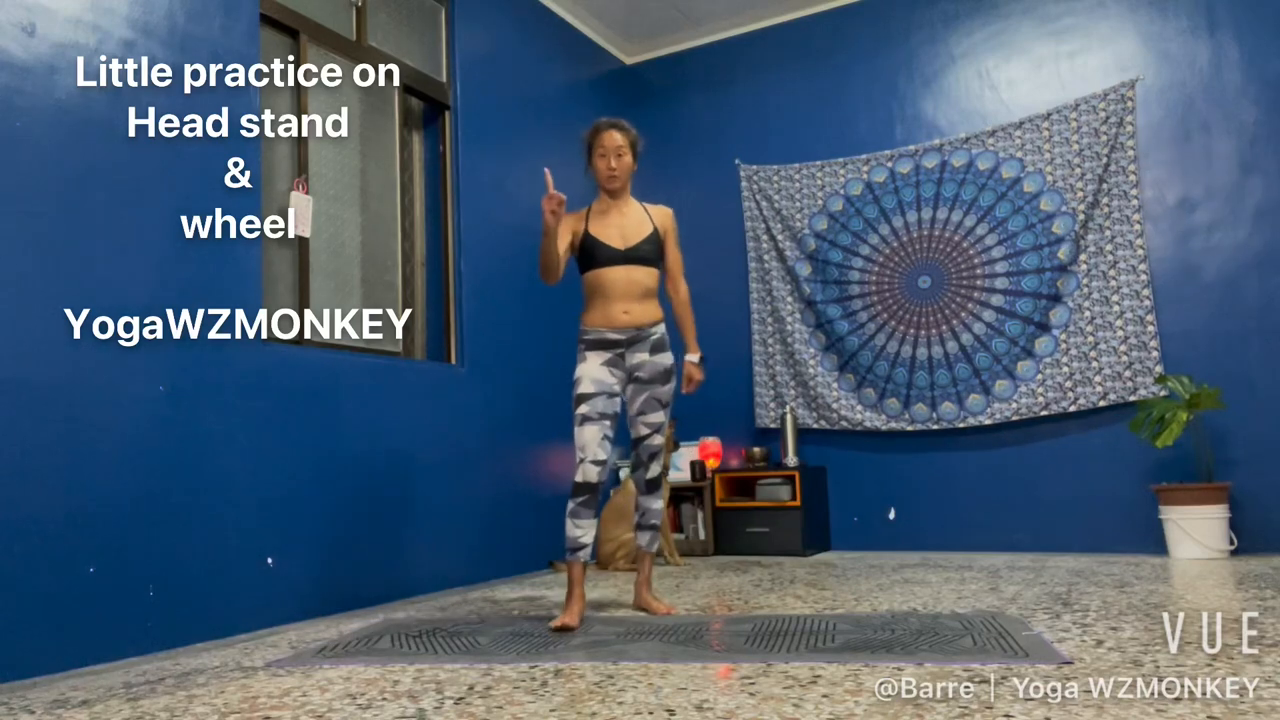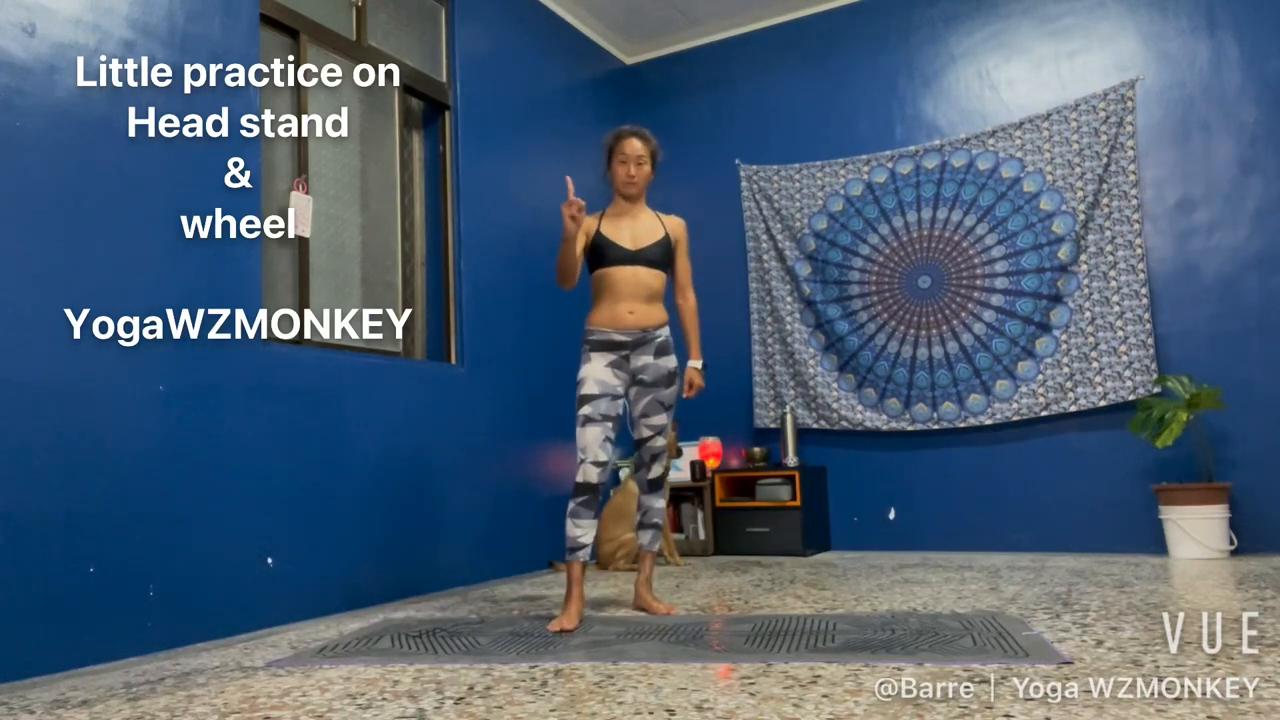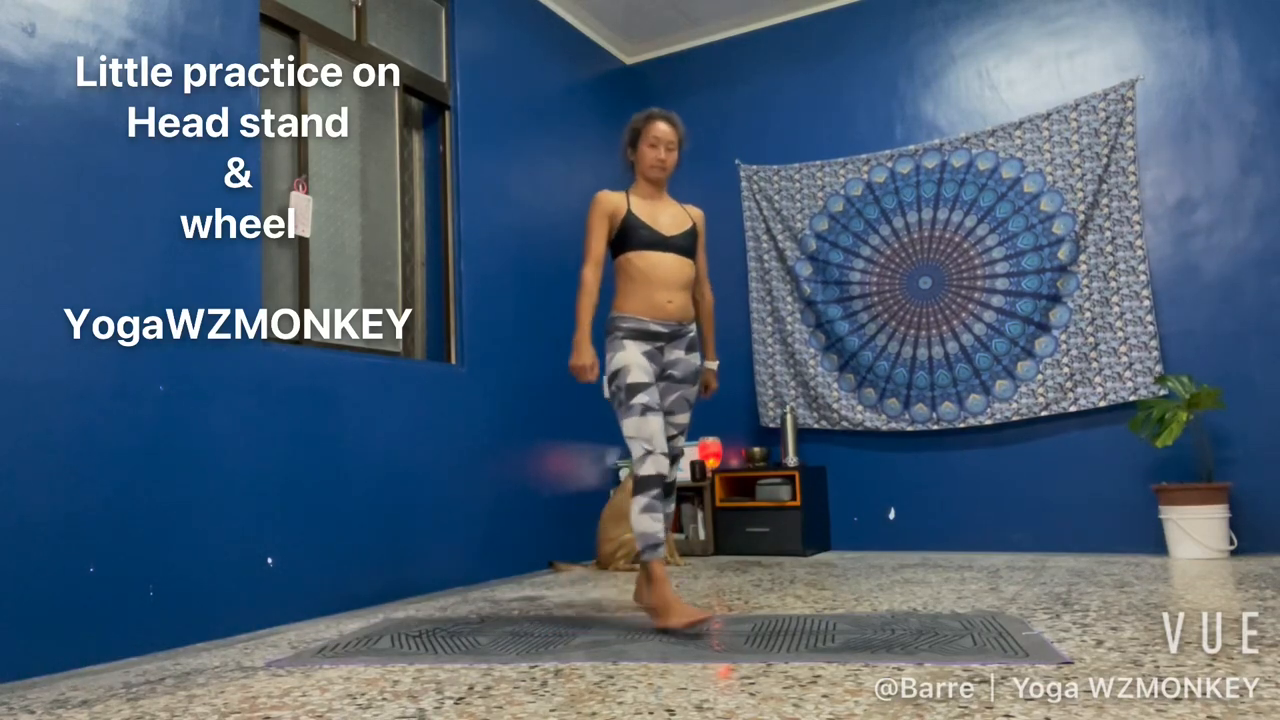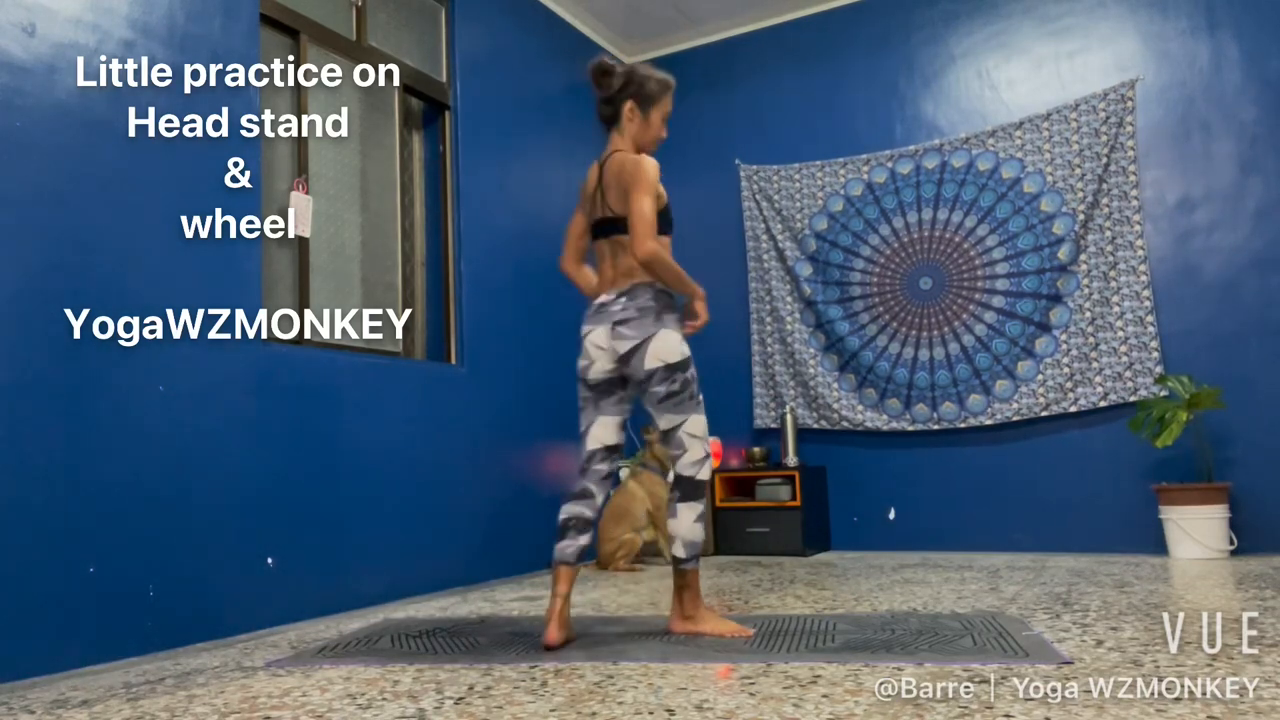
dt=1s
person 1, frame 1
left shoulder: (661, 217)
right shoulder: (576, 222)
left elbow: (677, 288)
right elbow: (550, 276)
left wrist: (692, 353)
right wrist: (550, 229)
left hip: (652, 347)
right hip: (597, 349)
left knee: (650, 468)
right knee: (589, 468)
left ankle: (643, 586)
right ankle: (575, 596)
person 1, frame 2
left shoulder: (673, 226)
right shoulder: (590, 223)
left elbow: (685, 295)
right elbow: (565, 281)
left wrist: (695, 359)
right wrist: (569, 234)
left hip: (657, 349)
right hip: (602, 349)
left knee: (653, 468)
right knee: (590, 467)
left ankle: (644, 586)
right ankle: (574, 597)
person 1, frame 3
left shoulder: (693, 216)
right shoulder: (609, 203)
right elbow: (589, 273)
left wrist: (709, 358)
right wrist: (581, 342)
left hip: (682, 343)
right hip: (631, 338)
left knee: (668, 468)
right knee: (649, 461)
left ankle: (645, 582)
right ankle: (661, 598)
person 1, frame 4
left shoulder: (591, 180)
right shoulder: (640, 167)
left elbow: (571, 261)
right elbow: (646, 250)
right wrist: (695, 295)
left hip: (599, 327)
right hip: (648, 321)
left knee: (594, 472)
right knee: (692, 463)
left ankle: (558, 615)
right ankle: (688, 607)
